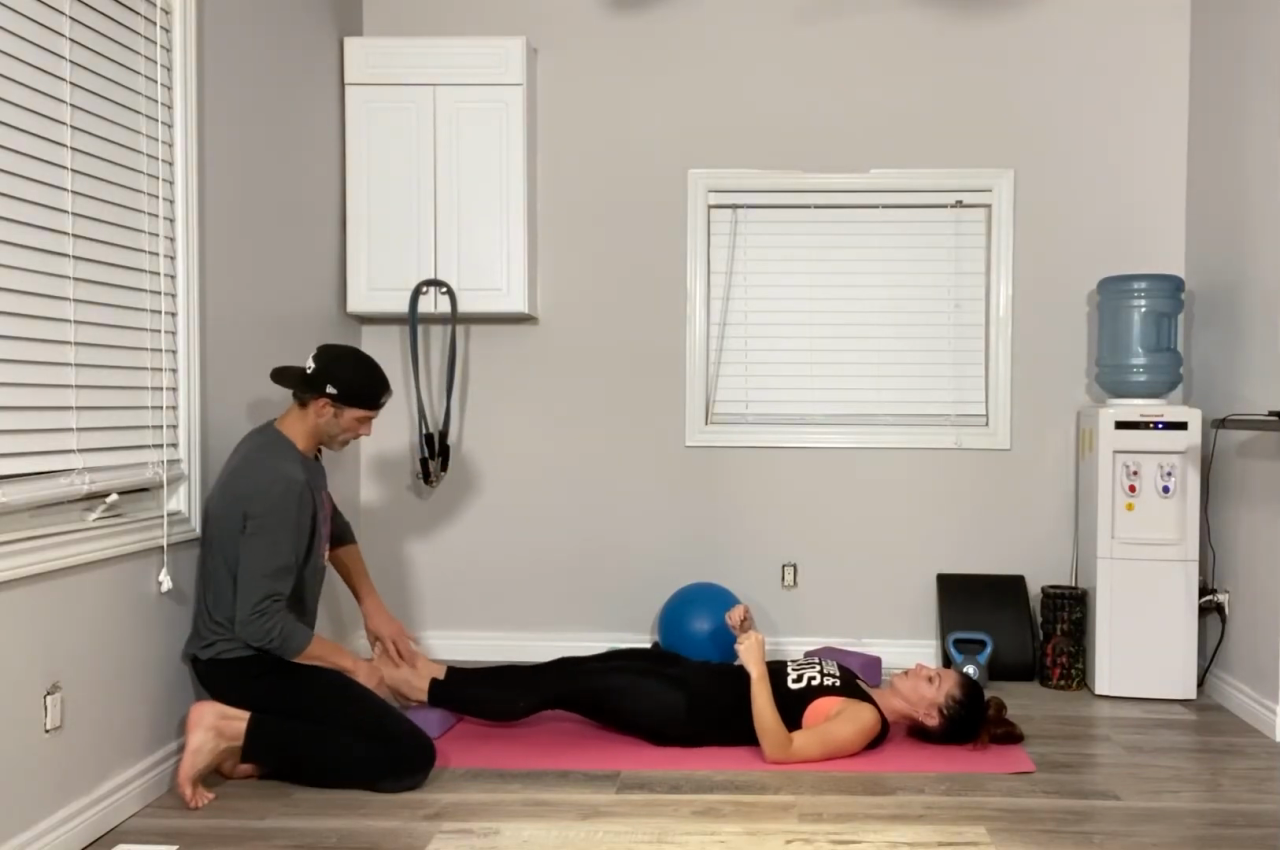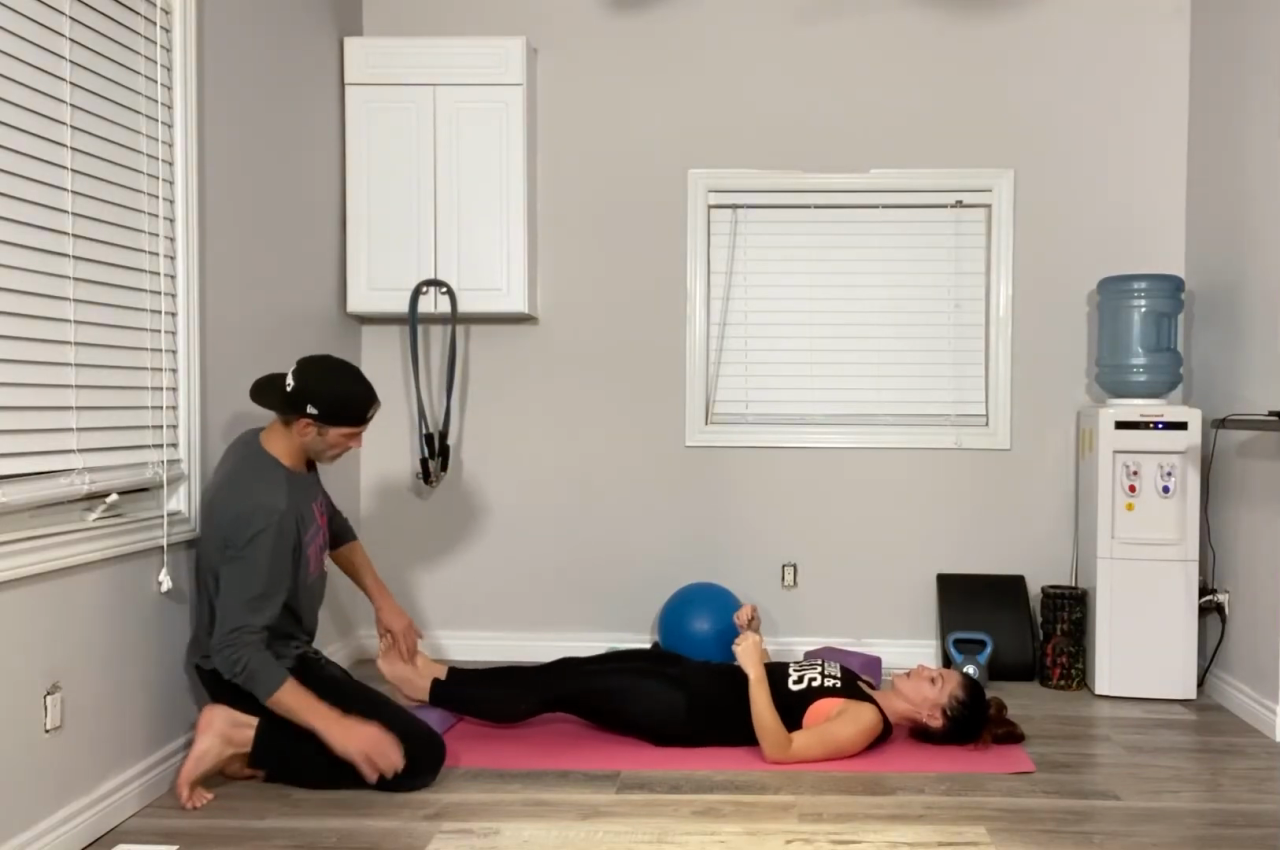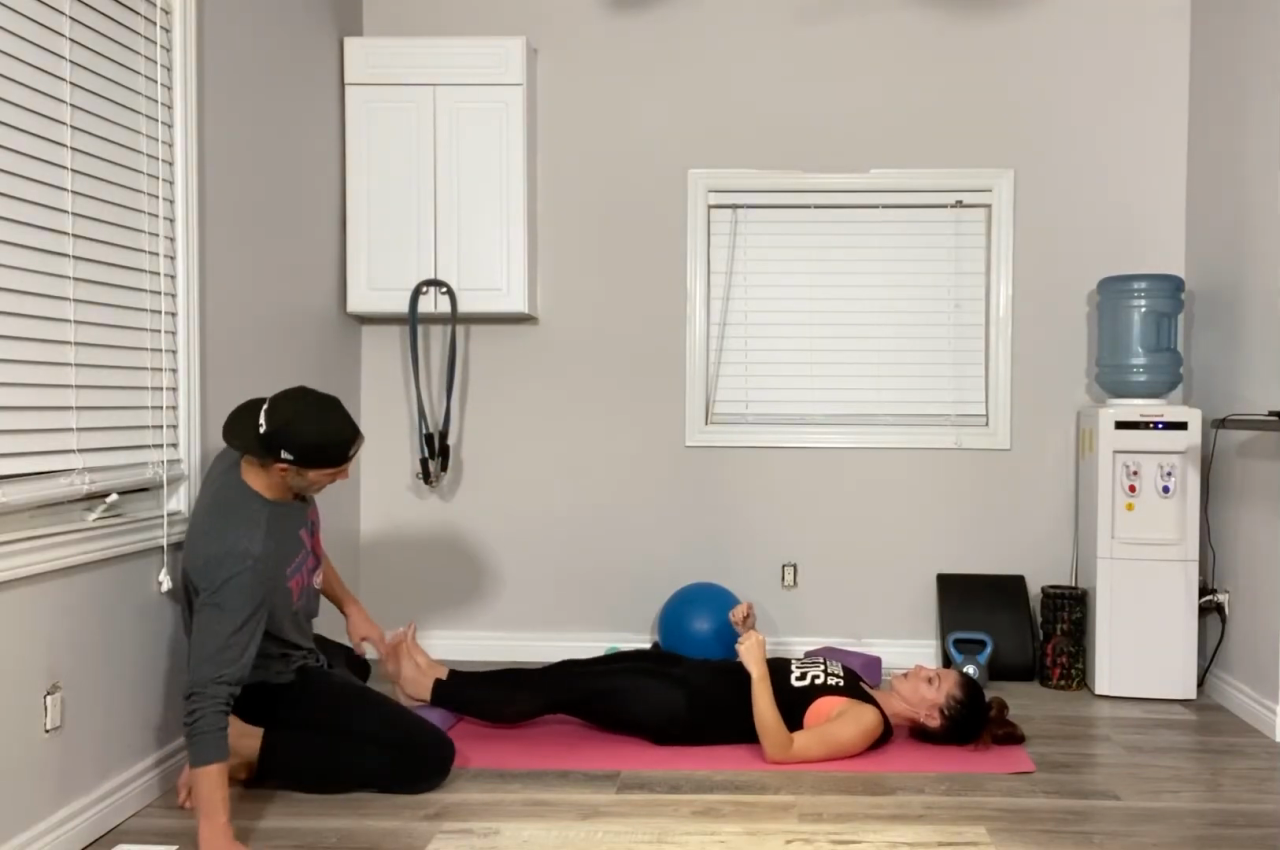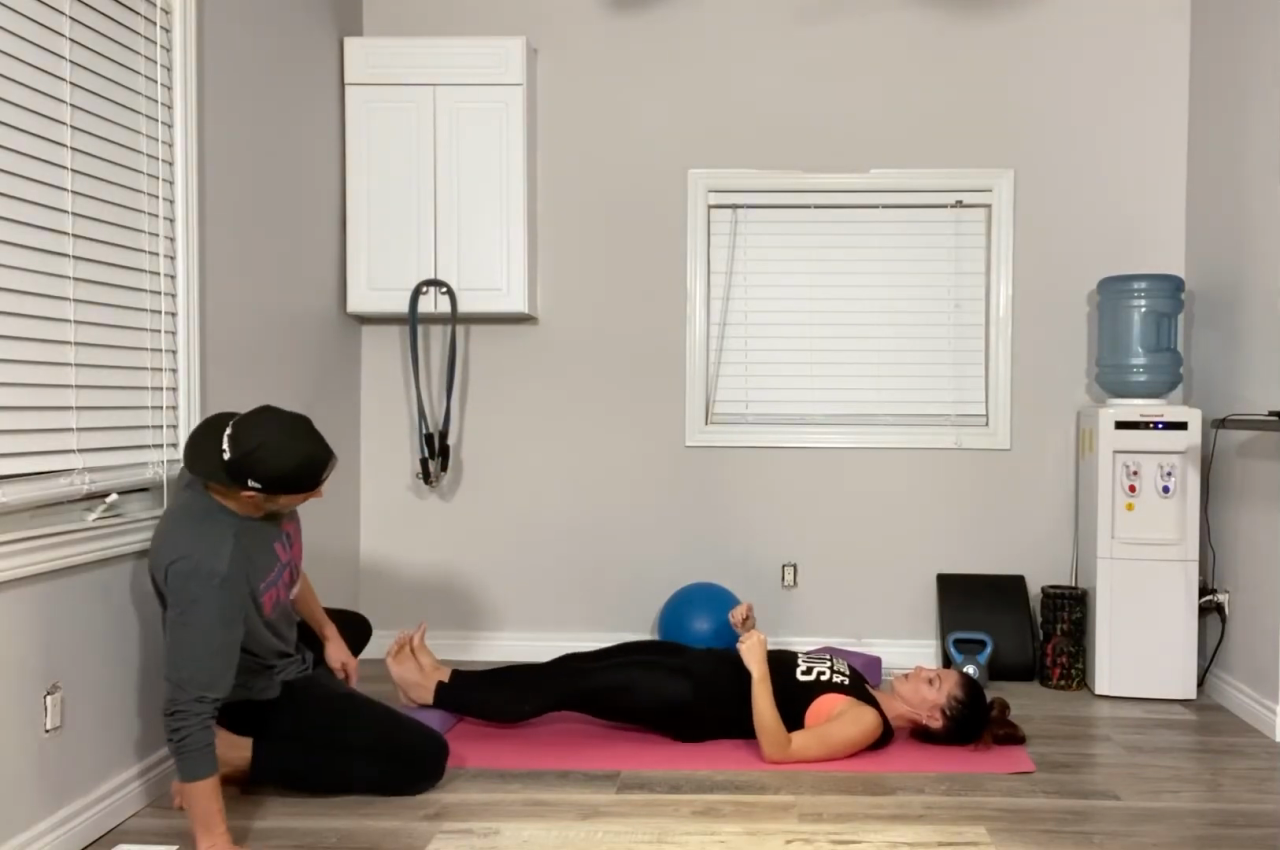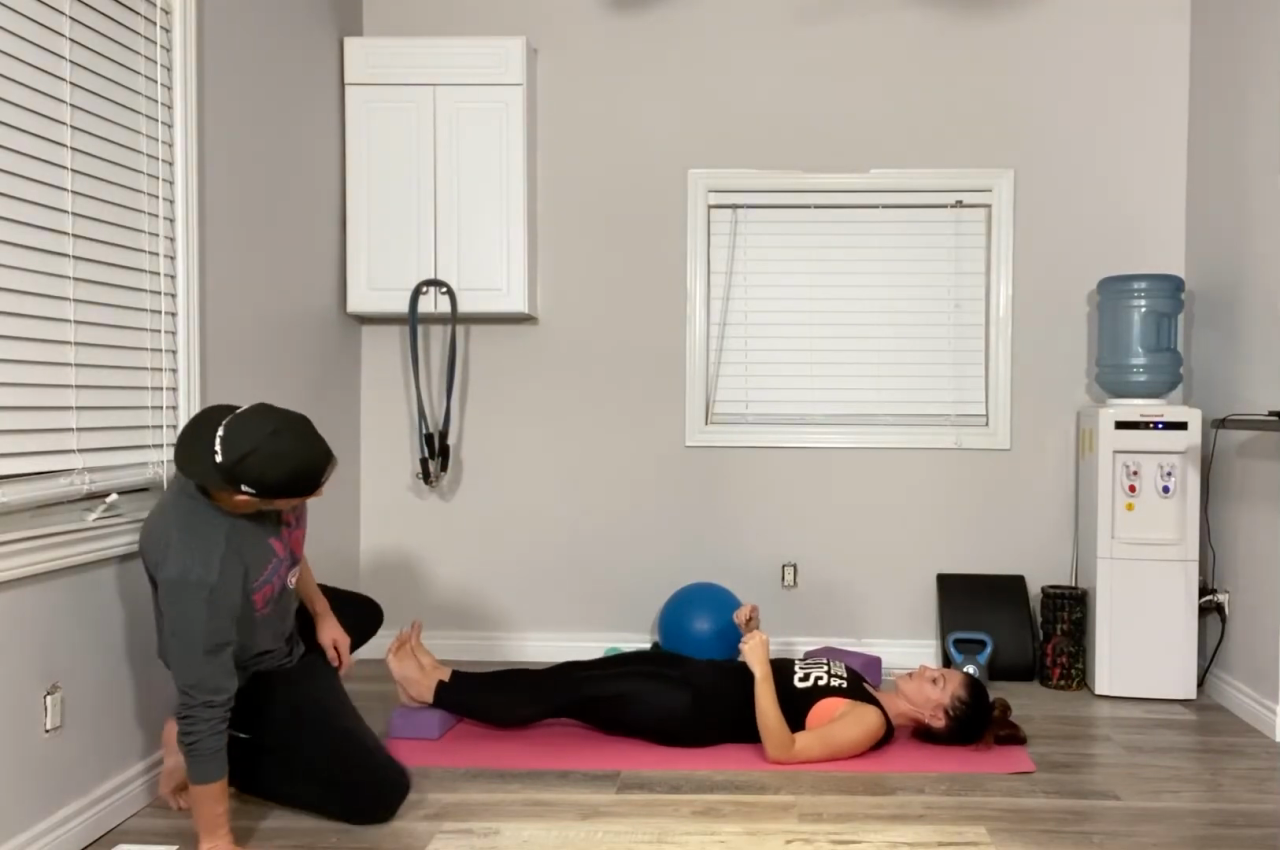
dt=0.4s
person 1, frame 1
left shoulder: (866, 722)
right shoulder: (862, 689)
left elbow: (778, 748)
left wrist: (754, 667)
right wrist: (749, 637)
left hip: (699, 712)
right hip: (707, 678)
left knee: (569, 687)
right knee: (573, 668)
left ankle: (429, 689)
right ankle: (440, 675)
person 1, frame 2
left shoulder: (867, 722)
right shoulder: (864, 690)
left elbow: (778, 748)
left wrist: (752, 667)
right wrist: (752, 638)
left hip: (699, 714)
right hip: (704, 678)
left knee: (569, 691)
right knee: (575, 669)
left ankle: (428, 689)
right ankle: (442, 675)
person 1, frame 3
left shoulder: (867, 724)
right shoulder: (863, 690)
left elbow: (779, 748)
left wrist: (755, 666)
right wrist: (751, 635)
left hip: (699, 711)
right hip: (704, 676)
left knee: (567, 693)
right knee: (573, 672)
left ankle: (431, 689)
right ankle: (441, 675)
person 1, frame 4
left shoulder: (867, 724)
right shoulder: (866, 692)
left elbow: (776, 748)
left wrist: (755, 666)
right wrist: (750, 635)
left hip: (703, 701)
right hip: (705, 667)
left knee: (572, 689)
right knee: (575, 666)
left ankle: (434, 692)
right ankle: (446, 676)
person 1, frame 5
left shoulder: (871, 724)
right shoulder: (868, 692)
left elbow: (780, 748)
left wrist: (758, 666)
right wrist: (755, 635)
left hip: (704, 712)
right hip: (709, 677)
left knee: (570, 697)
right knee: (575, 674)
left ankle: (433, 691)
right ankle: (445, 675)
person 2, frame 1
left shoulder: (277, 445)
right shoulder: (280, 482)
left elbow: (335, 531)
right elbow: (260, 622)
left wrist: (372, 605)
right wrist: (353, 665)
left hip: (251, 653)
right hip: (247, 662)
left knee: (370, 720)
right knee: (410, 756)
left ankle: (249, 742)
right ankle: (235, 730)
person 2, frame 2
left shoulder: (275, 450)
right shoulder: (264, 509)
left elbow: (335, 529)
right elbow: (238, 654)
left wrist: (383, 601)
right wrist: (334, 725)
left hip: (278, 654)
right hip: (254, 671)
left knee: (361, 714)
right knee: (420, 755)
left ankle: (251, 744)
right ankle: (244, 735)
person 2, frame 3
left shoulder: (249, 460)
right shoulder: (241, 553)
left elbow: (309, 549)
right elbow: (207, 694)
left wrist: (351, 608)
left hip: (282, 652)
right hip: (266, 684)
left knee: (354, 668)
right knee: (430, 758)
left ankle: (245, 744)
right ankle: (250, 748)
person 2, frame 4
left shoulder: (238, 471)
right shoulder: (207, 567)
right elbow: (186, 709)
left wrist: (329, 634)
left hip: (279, 648)
right hip: (257, 691)
left knee: (354, 629)
right knee: (424, 759)
right ankle: (241, 755)
person 2, frame 5
left shoulder: (254, 466)
right shoulder: (196, 564)
right elbow: (202, 705)
left wrist: (323, 615)
left hip: (285, 627)
right hip: (249, 672)
left knee: (362, 614)
right knee: (379, 790)
right ankle: (209, 753)
